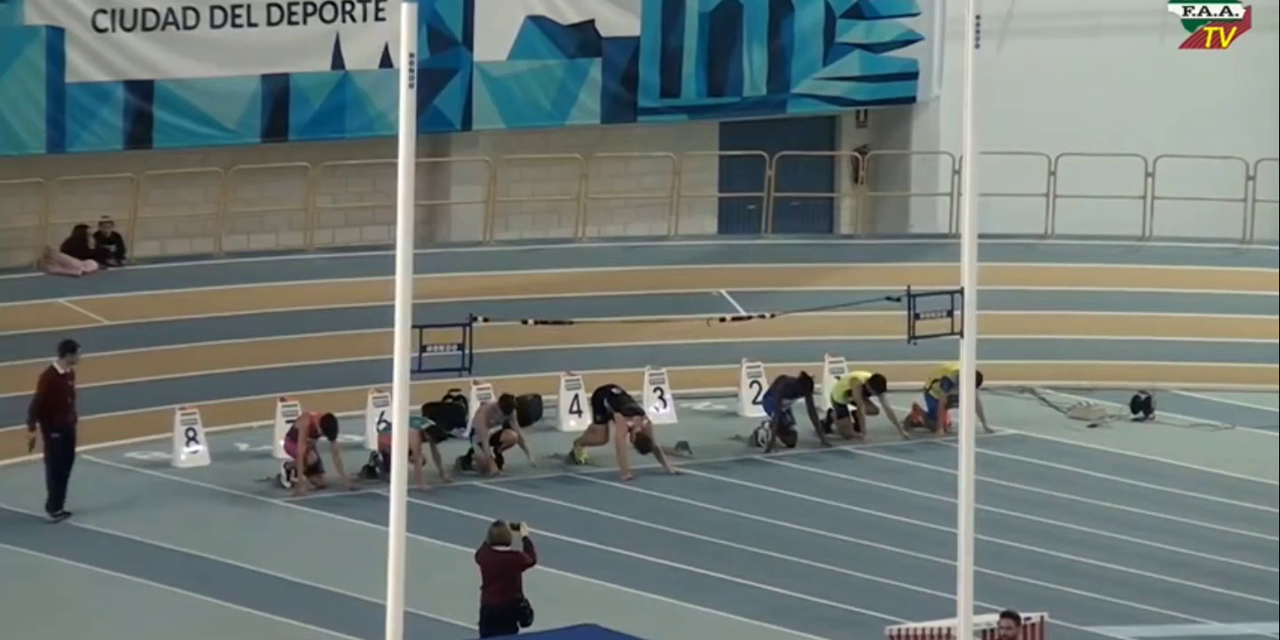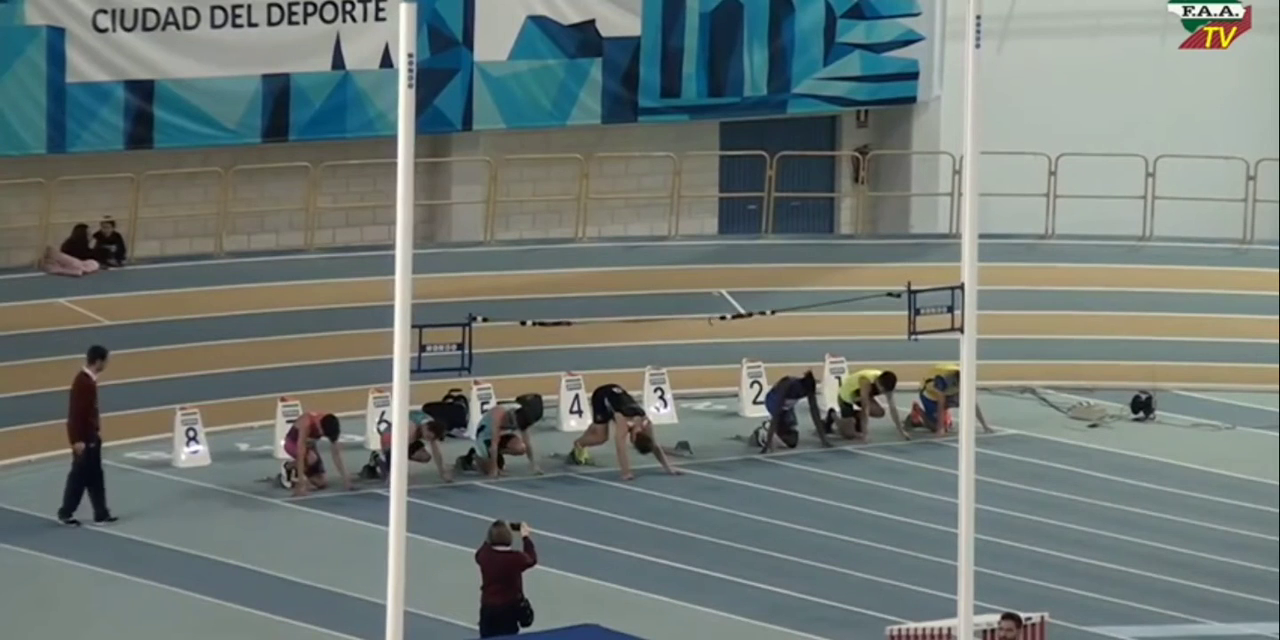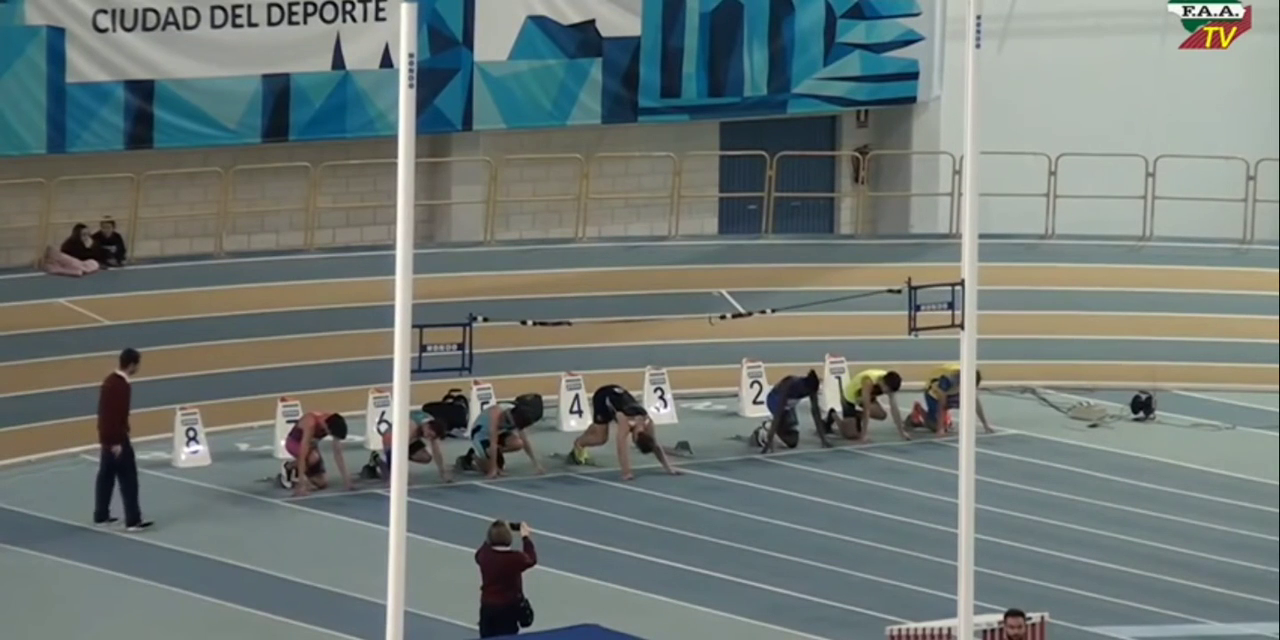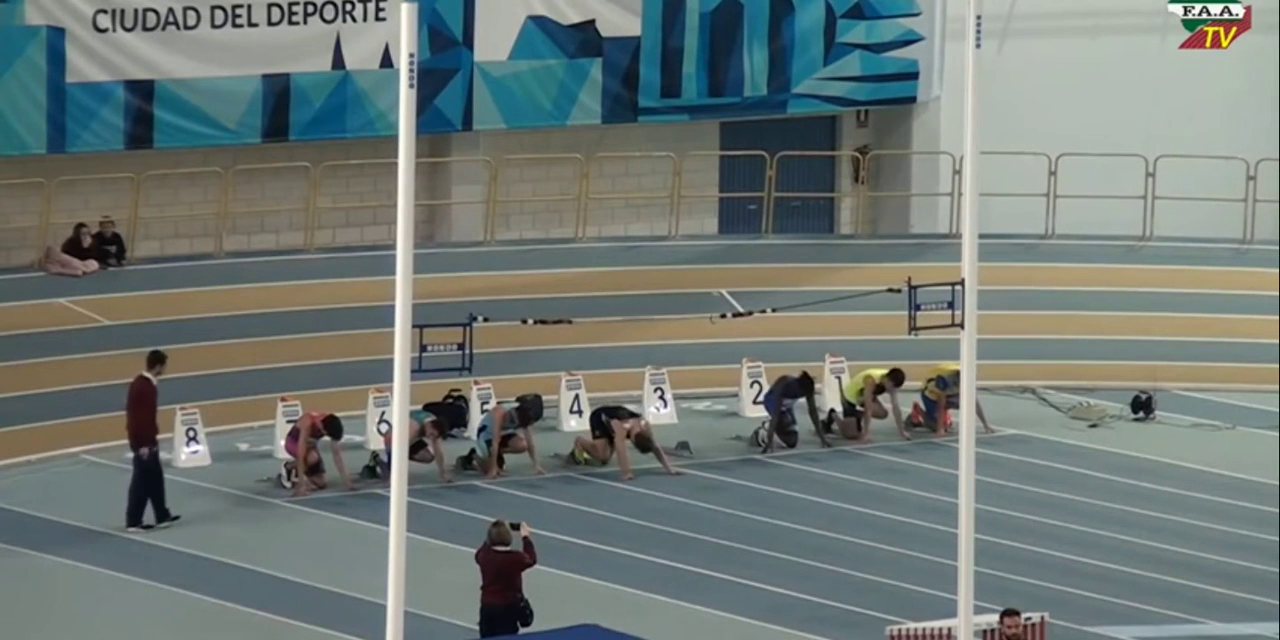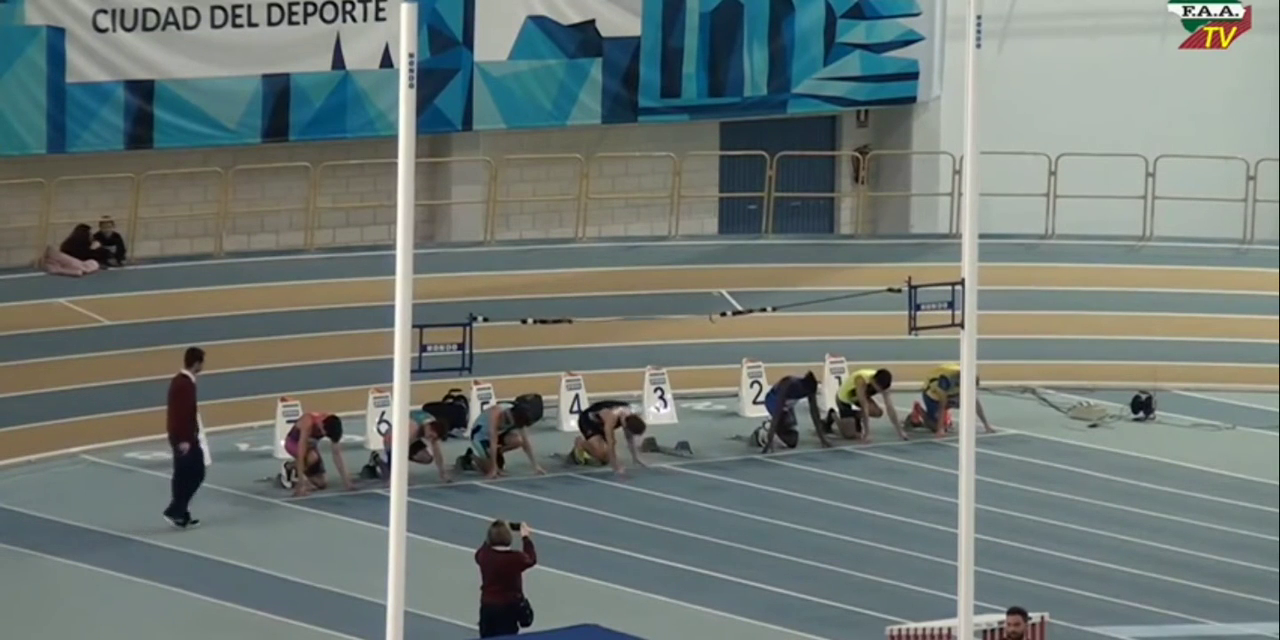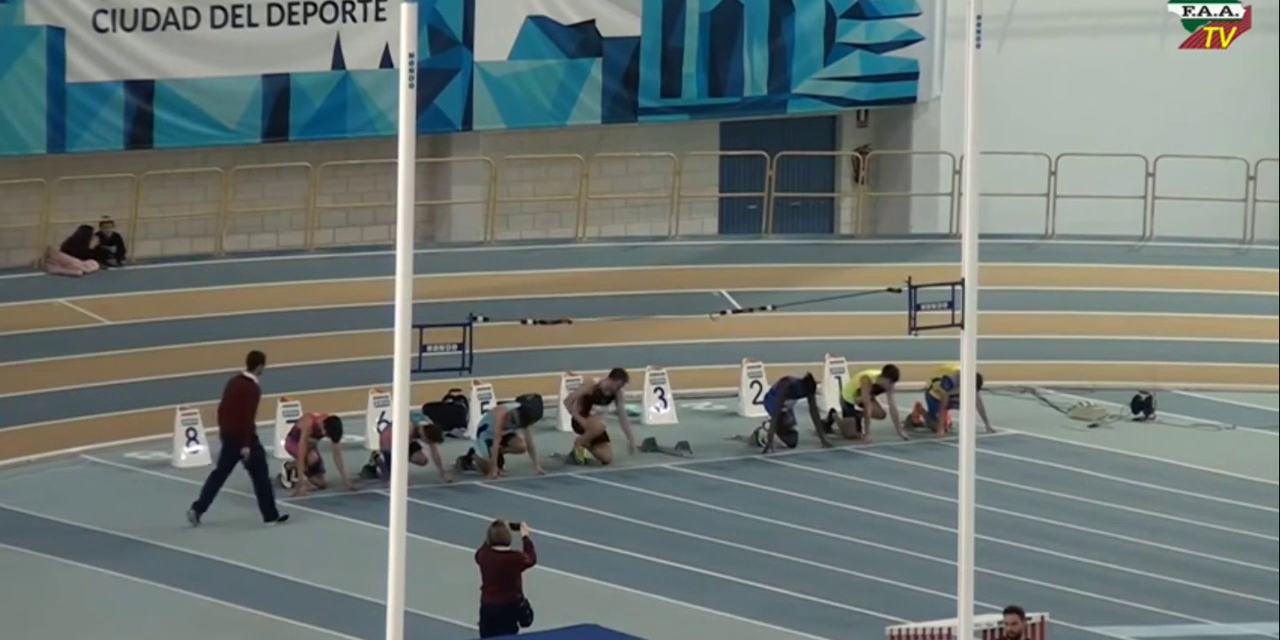
dt=0.7s
person 1, frame 1
left shoulder: (70, 374)
right shoulder: (48, 376)
right elbow: (37, 404)
left wrist: (74, 421)
right wrist: (32, 428)
left hip: (68, 427)
right hip: (53, 429)
left knee: (65, 467)
right knee: (55, 468)
left ankle: (56, 505)
right ankle: (54, 507)
person 1, frame 2
left shoulder: (89, 380)
right shoulder: (83, 383)
right elbow: (76, 413)
right wrist: (78, 440)
left hip: (91, 435)
right hip: (84, 437)
left knee: (95, 474)
right knee: (80, 474)
left ankle: (101, 514)
right ankle: (65, 513)
person 1, frame 3
left shoulder: (111, 380)
right shoulder: (121, 385)
right elbow: (117, 415)
right wrist: (116, 442)
left hip: (107, 436)
right hip: (117, 438)
left knee: (106, 475)
right knee: (128, 478)
left ankle: (101, 515)
right ankle: (133, 521)
person 1, frame 4
left shoulder: (140, 382)
right shoulder: (146, 387)
right elbow: (143, 417)
right wrist: (143, 444)
left hip: (143, 438)
right hip: (144, 440)
left knee: (155, 476)
right knee: (142, 480)
left ankle: (162, 516)
right ankle: (133, 522)
person 1, frame 5
left shoulder: (179, 380)
right shoulder: (185, 384)
right elbow: (182, 413)
right wrist: (184, 439)
left hip: (180, 435)
right hip: (184, 437)
left knee: (182, 476)
right knee: (195, 474)
left ankle: (180, 516)
right ankle: (174, 512)
person 1, frame 6
left shoulder: (234, 381)
right shoulder: (252, 388)
left elbow: (222, 408)
right elbow: (248, 418)
left wrist: (224, 431)
right wrist: (246, 445)
left hip: (228, 435)
right hip: (243, 437)
left knee: (219, 473)
right knee: (260, 475)
left ankle: (198, 508)
right ankle: (271, 515)
